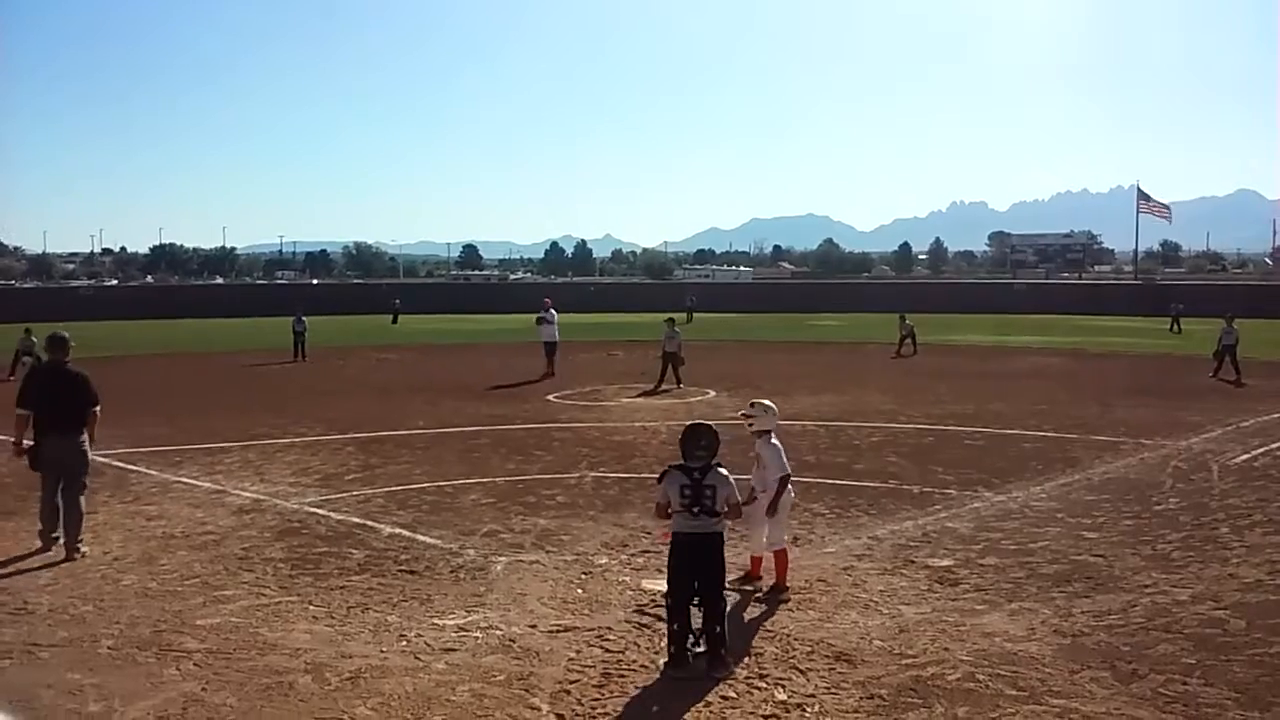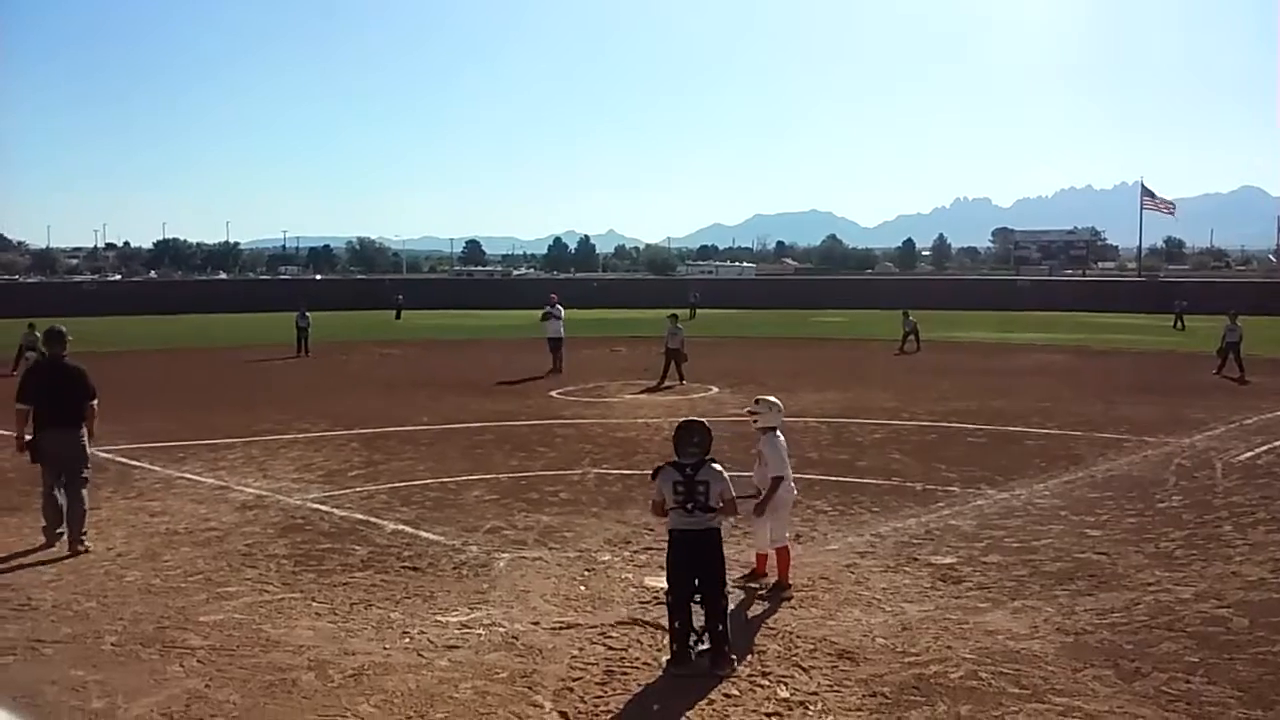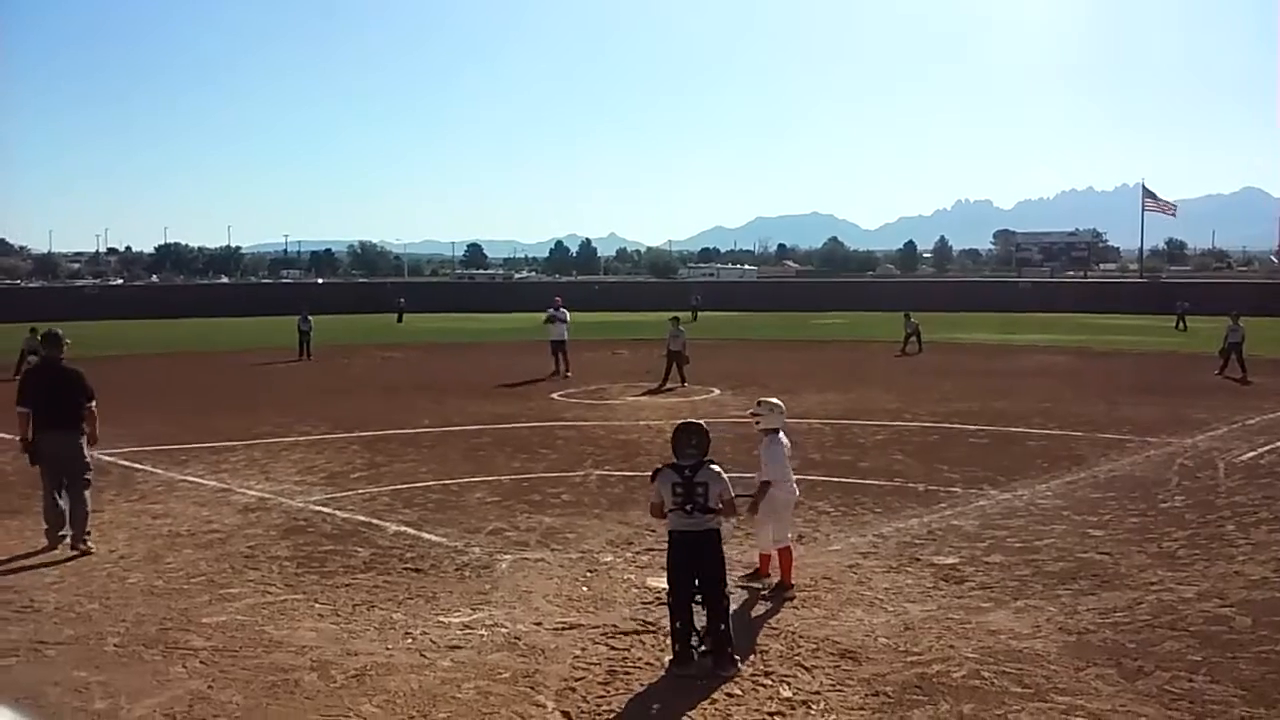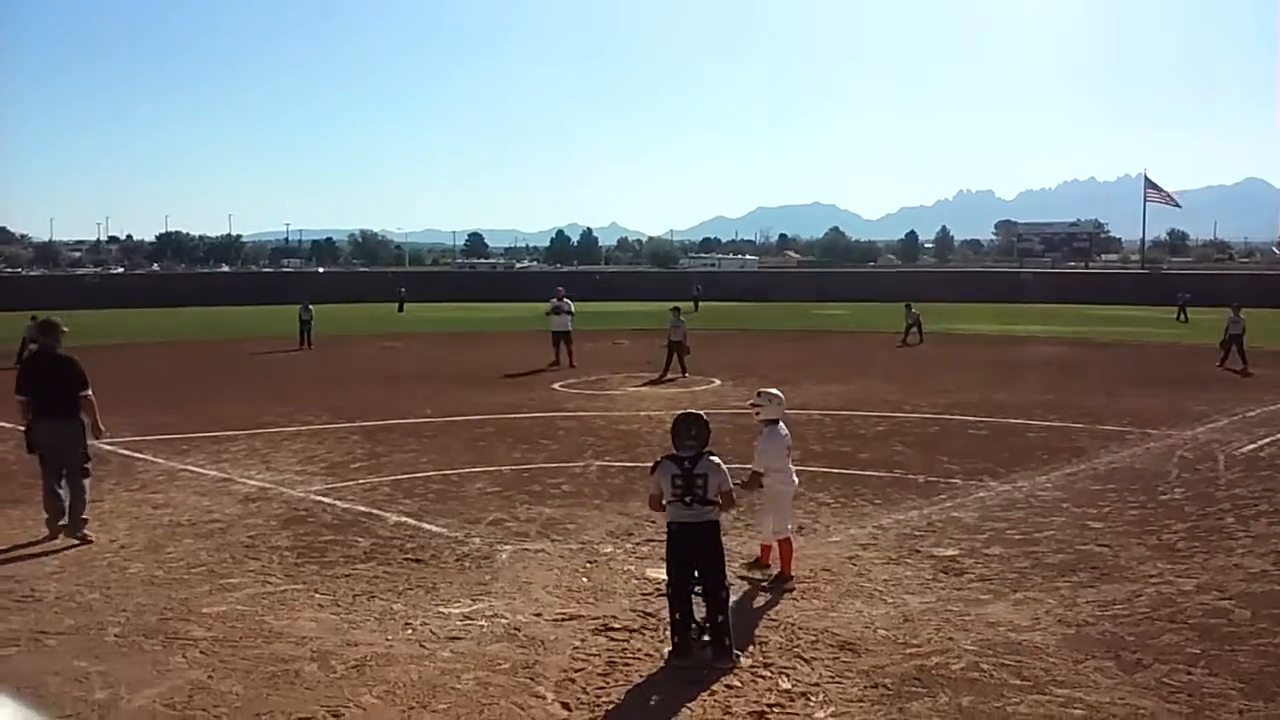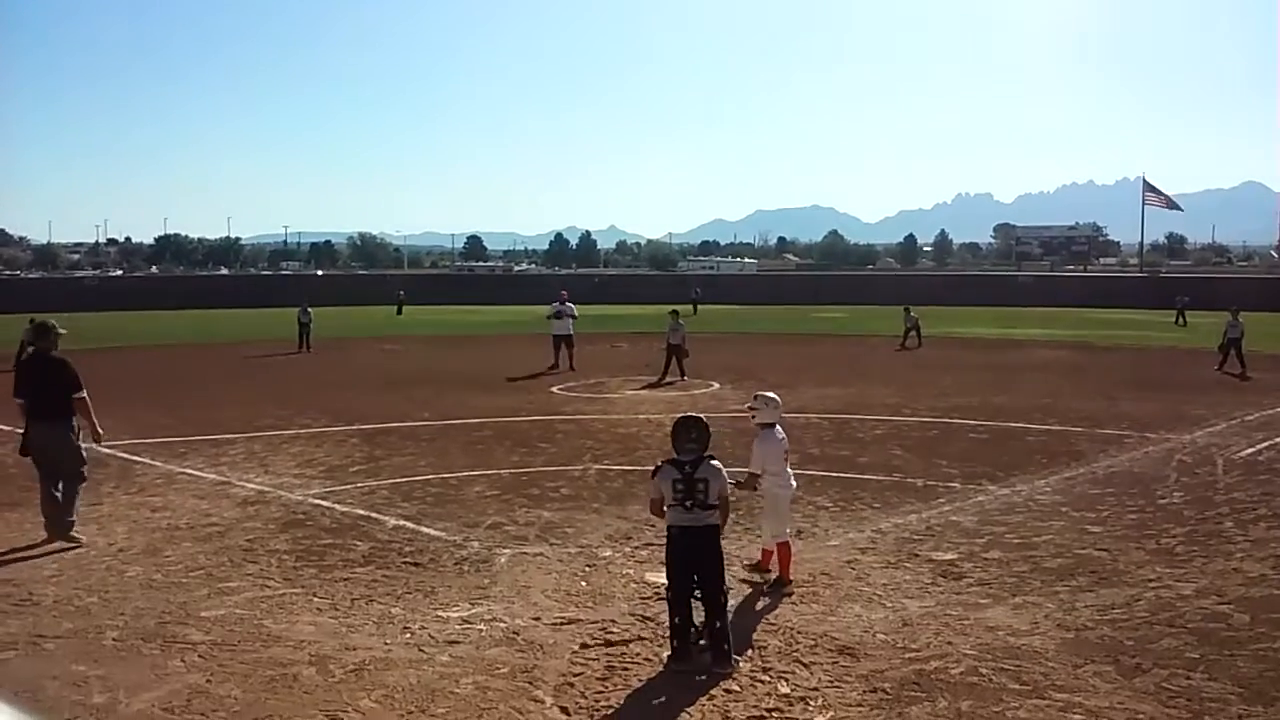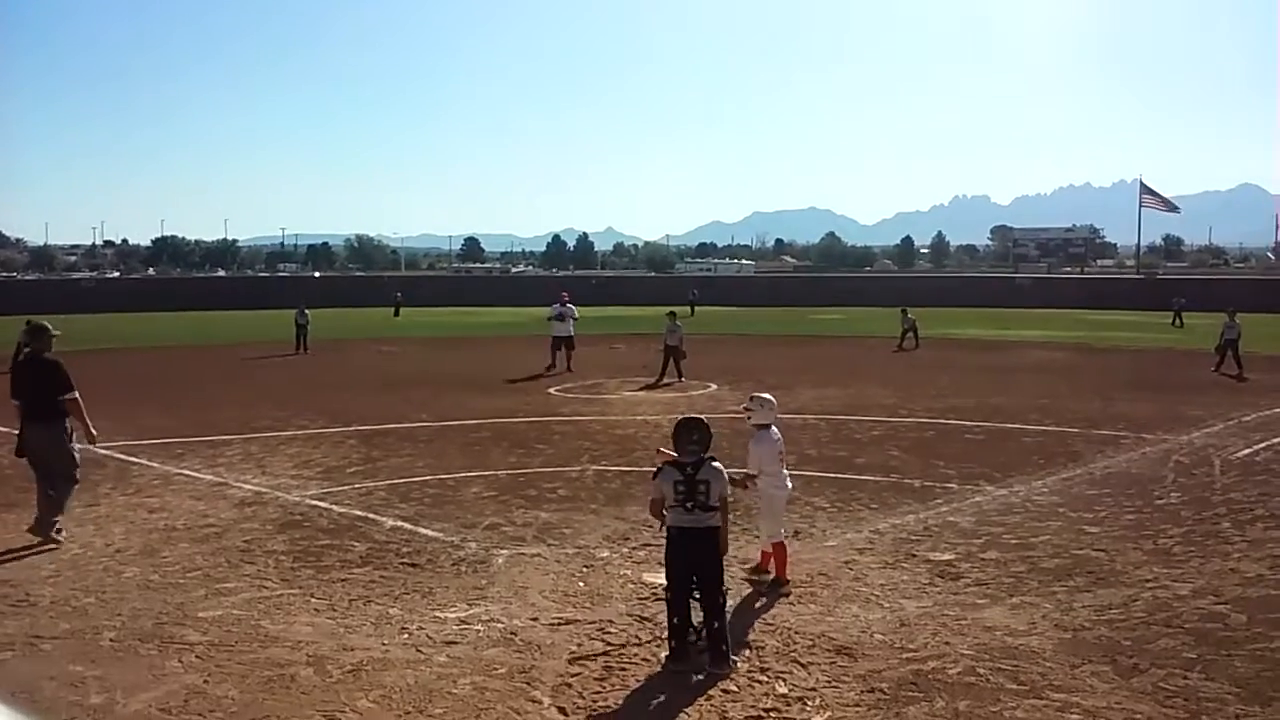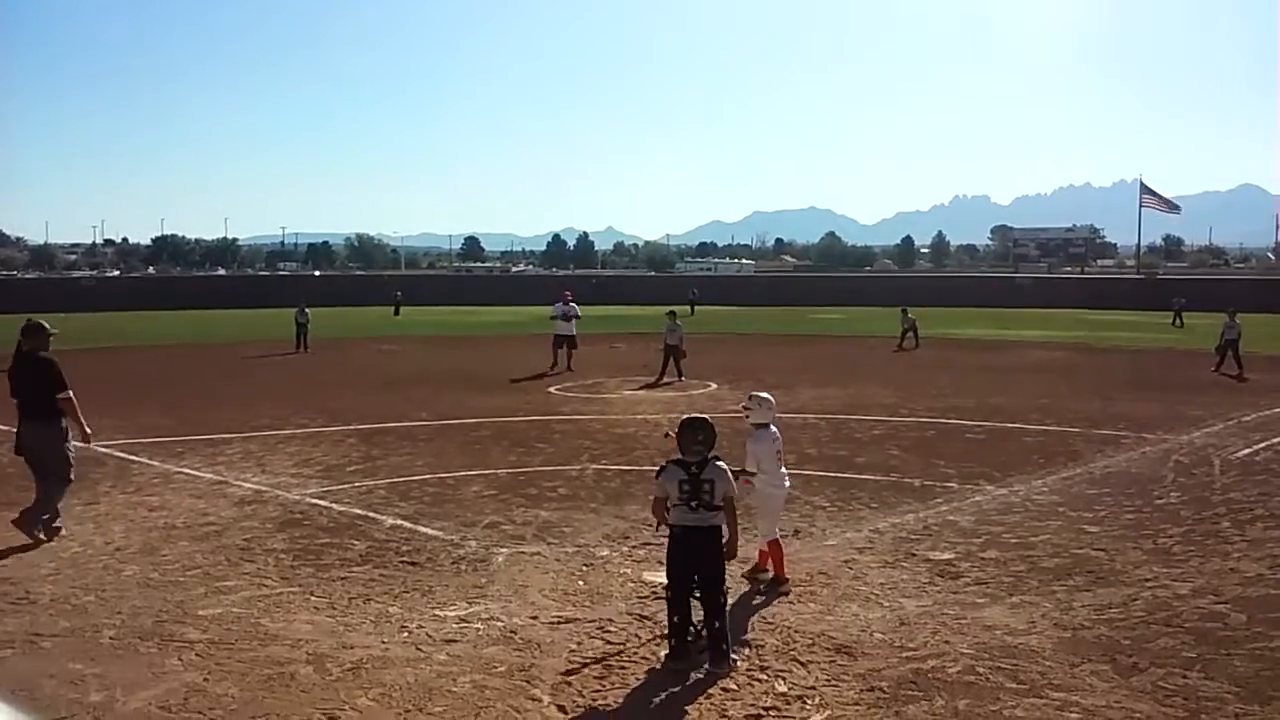
dt=0.1s
person 1, frame 1
left shoulder: (671, 476)
right shoulder: (722, 477)
left elbow: (661, 512)
right elbow: (735, 512)
left hip: (682, 543)
right hip: (712, 544)
left knee: (678, 603)
right knee: (714, 603)
left ankle: (678, 659)
right ankle: (717, 660)
person 1, frame 2
left shoulder: (664, 473)
right shoulder: (716, 472)
left elbow: (657, 510)
right elbow: (731, 509)
left hip: (679, 540)
right hip: (709, 540)
left knee: (678, 600)
right knee: (715, 600)
left ankle: (681, 658)
right ankle: (721, 657)
person 1, frame 3
left shoulder: (663, 475)
right shoulder: (715, 473)
left elbow: (656, 511)
right elbow: (730, 509)
left hip: (679, 542)
right hip: (709, 541)
left knee: (679, 601)
right knee: (717, 600)
left ankle: (683, 658)
right ankle: (724, 658)
person 1, frame 4
left shoulder: (663, 467)
right shoulder: (715, 465)
left elbow: (654, 504)
right elbow: (729, 502)
left hip: (678, 533)
right hip: (708, 533)
left knee: (679, 592)
right knee: (716, 593)
left ankle: (682, 649)
right ankle: (723, 651)
person 1, frame 5
left shoulder: (663, 472)
right shoulder: (715, 469)
left elbow: (655, 509)
right elbow: (724, 509)
left hip: (678, 537)
right hip: (708, 537)
left knee: (678, 596)
right knee: (715, 597)
left ankle: (681, 653)
right ankle: (721, 656)
person 1, frame 6
left shoulder: (665, 472)
right shoulder: (716, 471)
left elbow: (655, 510)
right elbow: (723, 510)
right wrist: (723, 538)
left hip: (678, 538)
right hip: (708, 538)
left knee: (677, 597)
right knee: (713, 599)
left ankle: (680, 654)
right ankle: (719, 657)
person 1, frame 7
left shoulder: (669, 471)
right shoulder: (720, 470)
left elbow: (657, 509)
right elbow: (730, 510)
right wrist: (733, 540)
left hip: (680, 537)
right hip: (711, 537)
left knee: (678, 596)
right knee: (714, 598)
left ankle: (680, 652)
right ankle: (719, 656)
person 2, frame 1
left shoulder: (33, 377)
right shoulder: (80, 378)
left elbow: (23, 414)
right elbow: (93, 412)
left wrist: (18, 441)
right wrist: (90, 434)
left hip: (46, 443)
right hip: (75, 442)
left knee: (49, 492)
right knee: (74, 494)
left ankle: (48, 538)
right ankle: (73, 545)
person 2, frame 2
left shoulder: (32, 373)
right shoulder: (77, 372)
left elbow: (22, 409)
right elbow: (91, 406)
left wrist: (20, 436)
right wrist: (89, 428)
left hip: (46, 437)
right hip: (74, 436)
left knee: (51, 486)
right knee: (77, 487)
left ankle: (52, 533)
right ankle: (77, 539)
person 2, frame 3
left shoulder: (30, 376)
right shoulder: (74, 374)
left elbow: (23, 412)
right elbow: (90, 409)
left wrist: (24, 438)
right wrist: (93, 432)
left hip: (44, 439)
right hip: (72, 438)
left knee: (51, 489)
right knee: (79, 488)
left ankle: (55, 535)
right ankle: (80, 538)
person 2, frame 4
left shoulder: (27, 364)
right shoulder: (67, 362)
left elbow: (22, 400)
right elbow: (85, 396)
left wrist: (30, 423)
right wrist: (96, 422)
left hip: (40, 427)
right hip: (67, 425)
left knee: (50, 478)
right knee: (78, 473)
left ankle: (55, 523)
right ankle: (77, 525)
person 2, frame 5
left shoulder: (23, 367)
right shoulder: (61, 364)
left elbow: (21, 403)
right elbow: (80, 399)
right wrist: (94, 426)
left hip: (36, 430)
right hip: (62, 428)
left knee: (48, 481)
right knee: (75, 476)
left ankle: (54, 526)
right ankle: (64, 526)
person 2, frame 6
left shoulder: (19, 368)
right shoulder: (53, 365)
left elbow: (18, 403)
right elbow: (71, 399)
right wrist: (87, 427)
left hip: (30, 431)
right hip: (55, 429)
left knee: (45, 481)
right knee: (67, 477)
left ankle: (51, 527)
right ankle: (46, 524)
person 2, frame 7
left shoulder: (16, 367)
right shoulder: (47, 363)
left elbow: (17, 400)
right elbow: (65, 398)
right wrist: (82, 426)
left hip: (28, 429)
right hip: (51, 428)
left knee: (43, 479)
right knee: (61, 477)
left ankle: (50, 526)
right ankle: (30, 519)
person 3, frame 1
left shoulder: (770, 446)
right shoulder: (761, 442)
left elbow: (785, 475)
left wrist: (775, 502)
right wrist: (750, 495)
left hip: (775, 499)
right hip: (763, 497)
left knee: (776, 541)
right knee: (755, 533)
left ankle: (781, 587)
right ankle: (754, 574)
person 3, frame 2
left shoulder: (771, 443)
right shoulder: (771, 438)
left elbow: (778, 477)
left wrist: (764, 502)
right wrist: (761, 498)
left hip: (778, 496)
right hip: (770, 494)
left knee: (778, 538)
right knee: (760, 530)
left ankle: (784, 584)
right ankle: (759, 571)
person 3, frame 3
left shoulder: (771, 446)
right shoulder: (776, 439)
left elbow: (768, 480)
left wrist: (755, 503)
right wrist: (759, 499)
left hip: (780, 496)
right hip: (773, 495)
left knee: (780, 538)
right knee: (763, 530)
left ankle: (786, 584)
right ankle: (763, 571)
person 3, frame 4
left shoulder: (767, 438)
right shoulder: (780, 429)
left elbow: (758, 471)
left wrist: (748, 485)
right wrist: (759, 482)
left hip: (779, 487)
right hip: (777, 483)
left knee: (780, 530)
right knee: (766, 522)
left ankle: (786, 575)
right ankle: (763, 560)
person 3, frame 5
left shoulder: (762, 441)
right shoulder: (777, 432)
left elbow: (755, 472)
left wrist: (745, 485)
right wrist: (756, 482)
left hip: (776, 490)
right hip: (777, 486)
left knee: (779, 533)
right knee: (768, 527)
left ankle: (785, 580)
right ankle: (764, 564)
person 3, frame 6
left shoulder: (757, 441)
right shoulder: (774, 433)
left elbow: (752, 473)
left wrist: (739, 482)
right wrist: (746, 480)
left hip: (771, 491)
right hip: (778, 486)
left knee: (774, 534)
right knee: (766, 529)
left ankle: (782, 580)
right ankle: (763, 567)
person 3, frame 7
left shoulder: (755, 440)
right shoulder: (772, 432)
left elbow: (751, 472)
right wrist: (746, 475)
left hip: (767, 489)
right hip: (776, 485)
left knee: (769, 532)
right knee: (765, 528)
left ankle: (781, 578)
right ankle: (761, 566)
